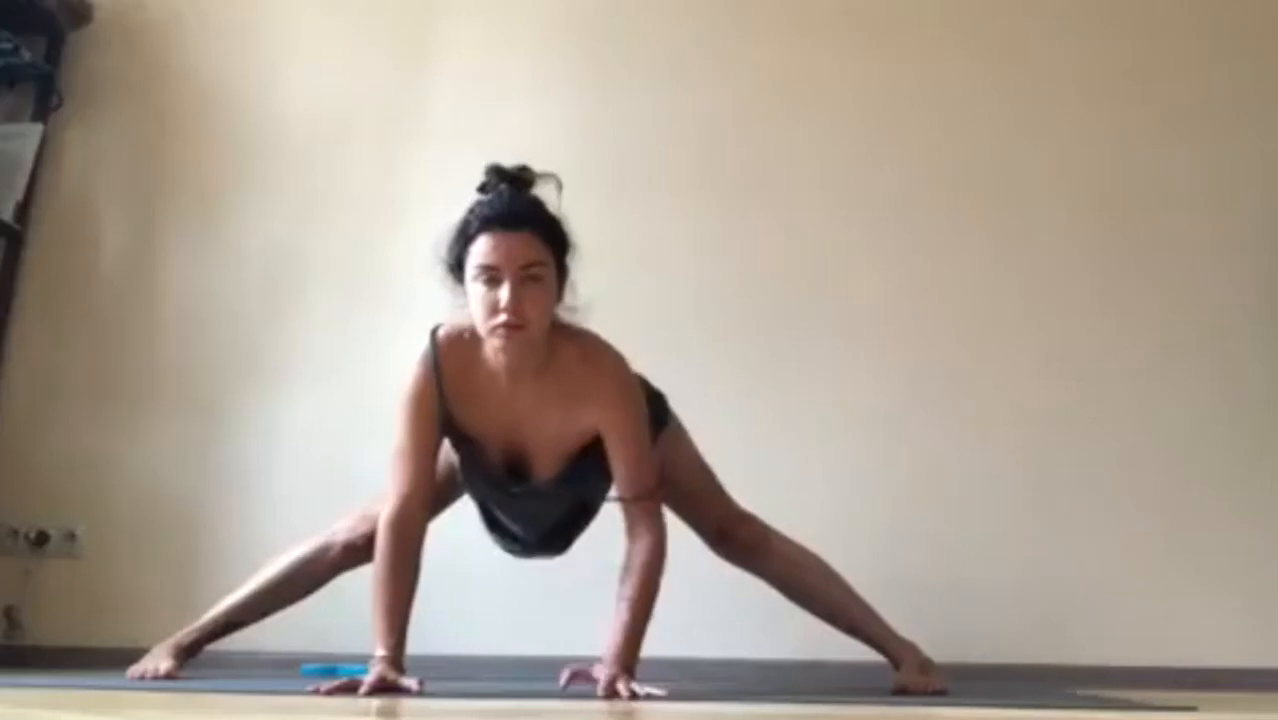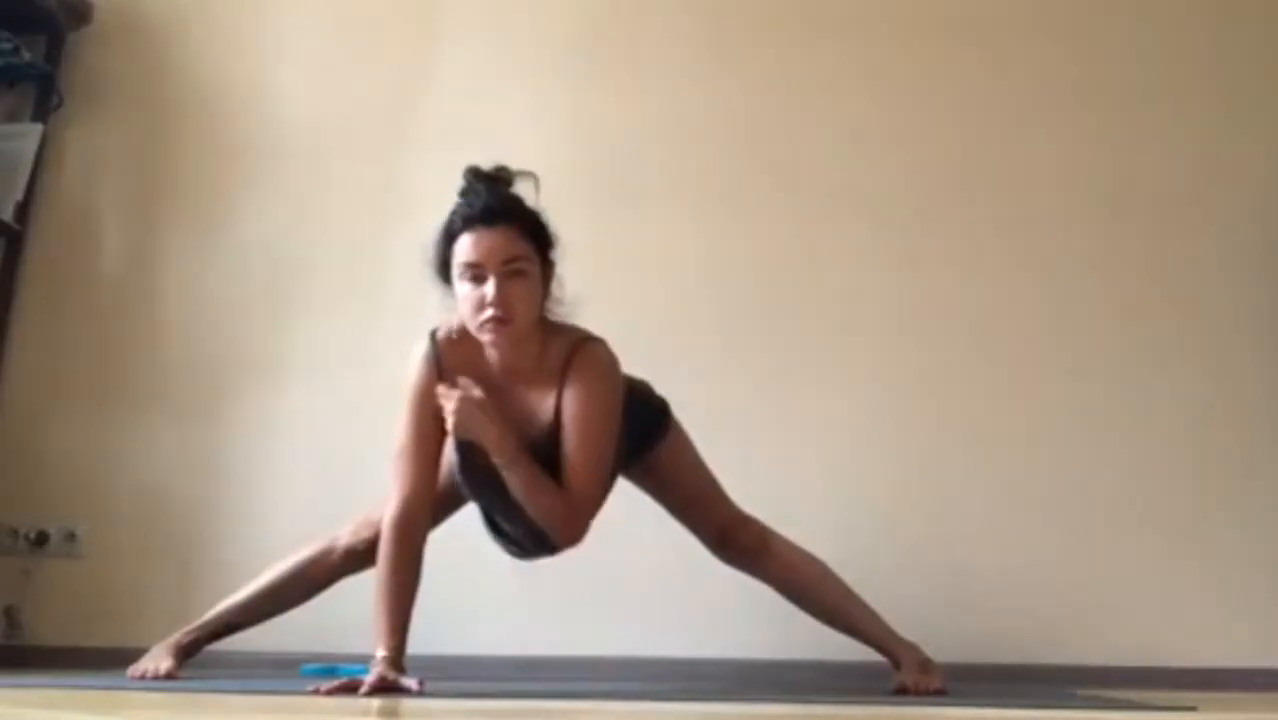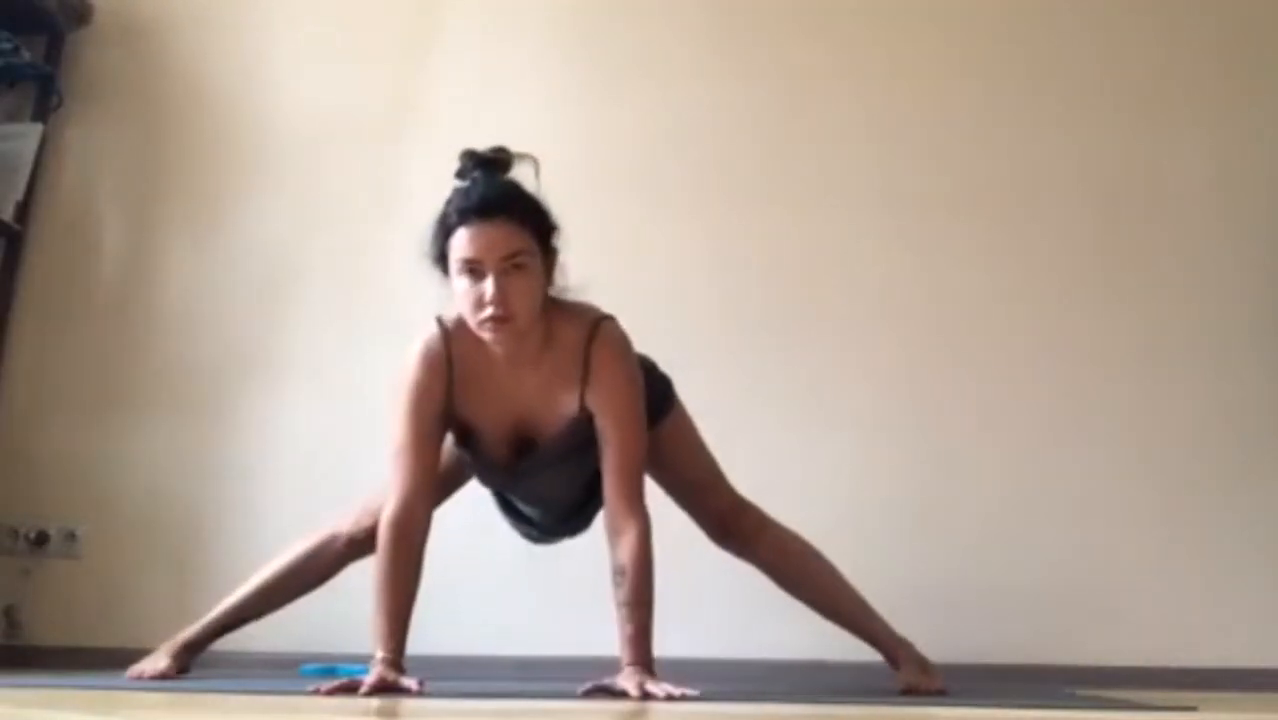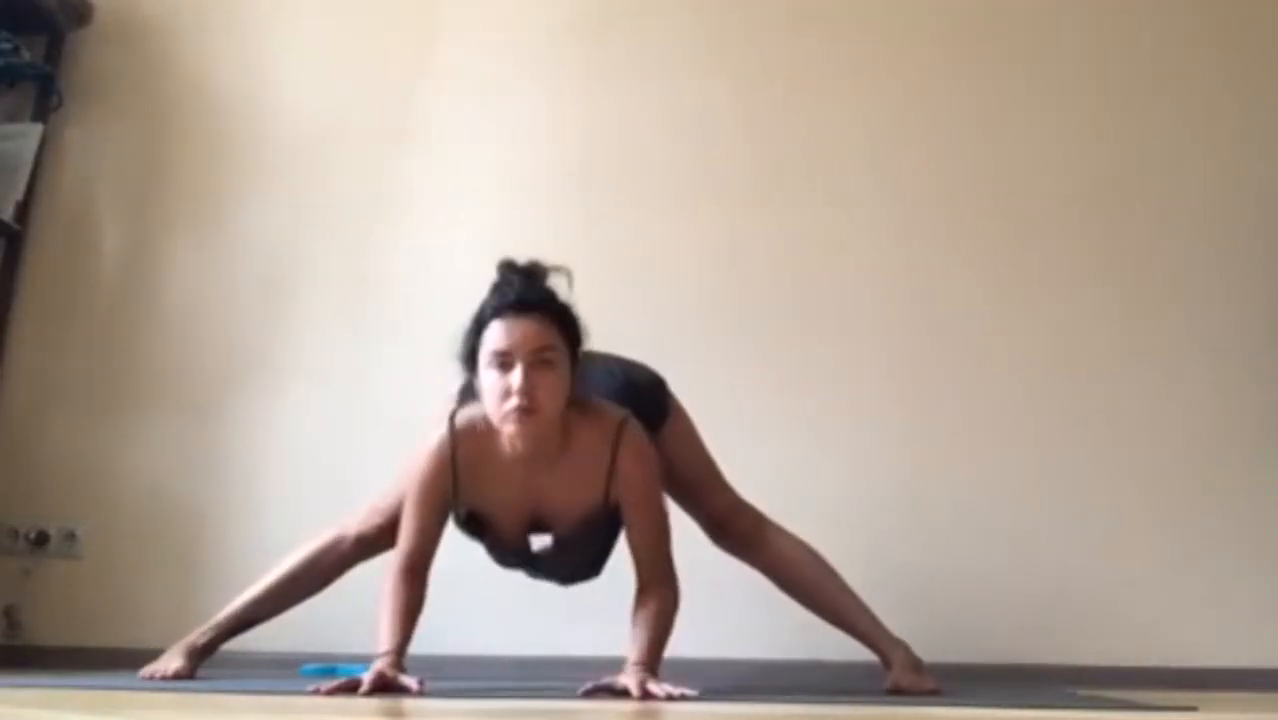
dt=1s
person 1, frame 1
left shoulder: (602, 376)
right shoulder: (439, 360)
left elbow: (645, 527)
right elbow: (401, 518)
left wrist: (621, 651)
right wrist: (386, 658)
left hip: (612, 434)
right hip: (480, 449)
left knee: (737, 534)
right knee: (355, 535)
left ankle: (902, 650)
right ankle: (185, 637)
person 1, frame 2
left shoulder: (590, 366)
right shoulder: (438, 358)
left elbow: (573, 528)
right elbow: (405, 518)
left wrist: (498, 442)
right wrist: (387, 658)
left hip: (619, 428)
right hip: (490, 447)
left knee: (739, 538)
right knee: (362, 539)
left ankle: (903, 649)
right ankle: (184, 638)
person 1, frame 3
left shoulder: (602, 348)
right shoulder: (438, 355)
left elbow: (627, 520)
right elbow: (405, 517)
left wrist: (637, 663)
right wrist: (386, 659)
left hip: (628, 406)
right hip: (488, 436)
left knee: (738, 525)
right knee: (361, 526)
left ankle: (900, 651)
right ankle: (188, 639)
person 1, frame 4
left shoulder: (618, 436)
right shoulder: (454, 446)
left elbow: (656, 575)
right elbow: (404, 561)
left wrist: (641, 668)
right wrist: (387, 658)
left hip: (631, 391)
left knee: (739, 527)
right knee: (364, 530)
left ankle: (893, 650)
right ankle: (199, 639)
